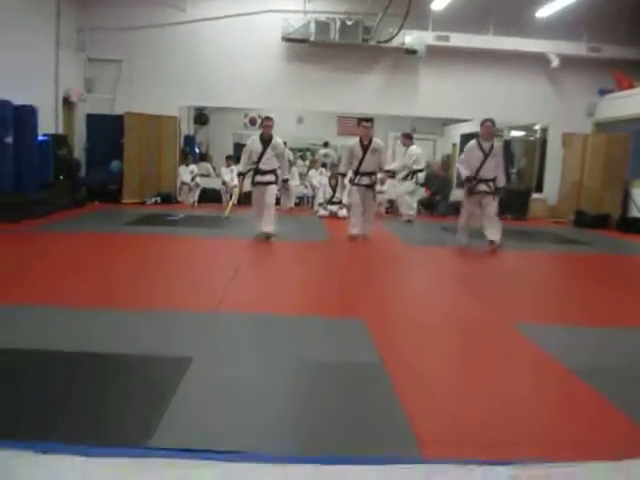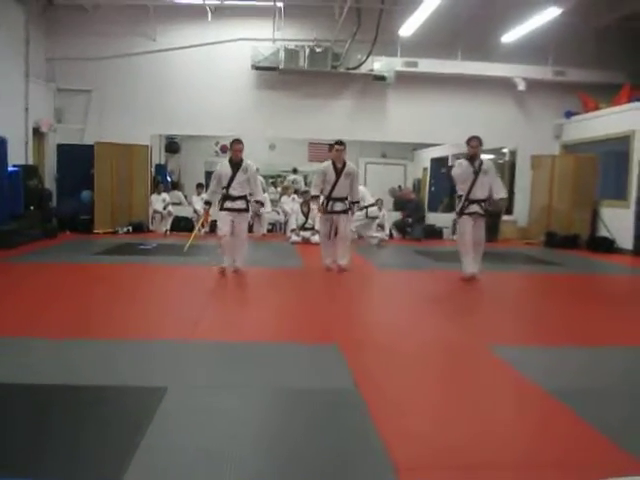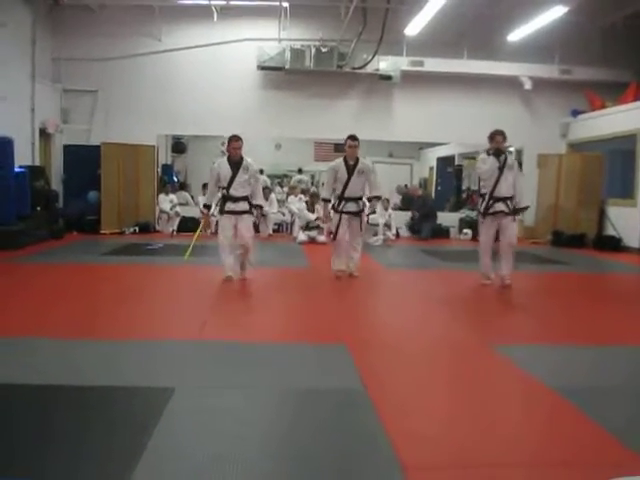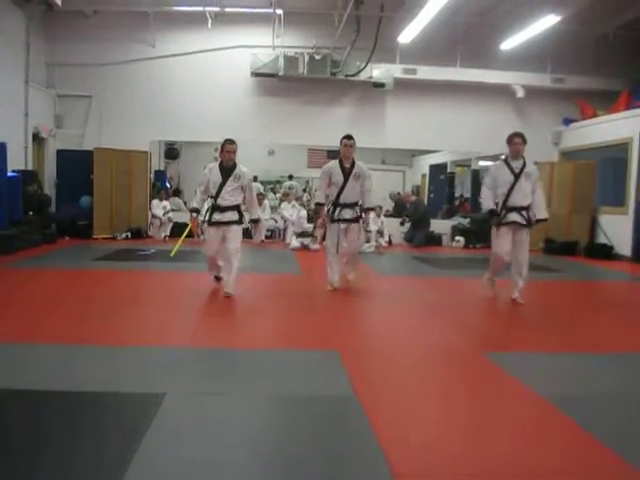
dt=0.4s
person 1, frame 1
left shoulder: (497, 148)
right shoulder: (472, 145)
left elbow: (499, 167)
right elbow: (461, 162)
left wrist: (499, 185)
right wrist: (466, 176)
left hip: (490, 186)
right hip: (473, 185)
left knee: (490, 214)
right knee: (467, 214)
left ankle: (494, 240)
right ankle: (462, 239)
person 1, frame 2
left shoulder: (488, 165)
right shoulder: (460, 163)
left elbow: (495, 183)
right elbow: (458, 178)
left wrist: (501, 197)
right wrist: (468, 163)
left hip: (480, 207)
right hip: (464, 206)
left knee: (478, 241)
right knee: (466, 240)
left ankle: (473, 269)
right ankle: (469, 270)
person 1, frame 3
left shoulder: (512, 161)
right shoulder: (483, 159)
left elbow: (517, 184)
right elbow: (483, 174)
left wrist: (520, 205)
right wrist: (494, 157)
left hip: (507, 205)
right hip: (489, 205)
left knee: (509, 241)
right knee: (486, 242)
left ankle: (505, 274)
right ankle: (487, 275)
person 1, frame 4
left shoulder: (531, 169)
right shoulder: (497, 168)
left elbow: (537, 192)
right elbow: (487, 190)
left wrist: (541, 215)
right wrist: (490, 209)
left hip: (523, 217)
right hip: (502, 216)
left knee: (521, 257)
right knee: (501, 254)
left ankle: (516, 292)
right ankle: (492, 275)
person 2, frame 1
left shoulder: (278, 143)
right shoulder: (253, 141)
left elbow: (283, 162)
right elbow: (245, 158)
left wrist: (285, 178)
right wrist: (241, 174)
left hip: (271, 177)
right hip: (257, 176)
left knee: (269, 203)
right knee: (258, 205)
left ankle: (268, 230)
right ankle: (263, 228)
person 2, frame 2
left shoulder: (249, 166)
right shoulder: (222, 166)
left elbow: (256, 185)
right elbow: (214, 185)
left wrist: (258, 201)
right wrist: (208, 203)
left hip: (242, 205)
right hip: (226, 204)
left knee: (241, 236)
right knee: (223, 233)
left ankle: (237, 264)
right ankle: (225, 262)
person 2, frame 3
left shoulder: (249, 164)
right shoulder: (219, 164)
left elbow: (256, 186)
right elbow: (212, 186)
left wrist: (258, 206)
right wrist: (207, 208)
left hip: (244, 206)
right hip: (226, 206)
left knee: (246, 239)
right knee: (226, 241)
left ankle: (242, 262)
right ankle: (229, 271)
person 2, frame 4
left shoulder: (243, 173)
right shoulder: (210, 170)
left elbow: (250, 196)
right elbow: (201, 191)
left wrist: (254, 219)
right wrist: (195, 212)
left hip: (233, 217)
right hip: (214, 216)
left knee: (232, 253)
right knee: (211, 252)
left ankle: (229, 288)
right ankle: (217, 272)
person 3, frame 1
left shoulder: (379, 145)
right shoulder: (353, 145)
left elbow: (384, 161)
right elbow: (346, 162)
right wrist: (342, 178)
left hip: (371, 179)
right hip: (356, 179)
left knee: (370, 208)
right knee: (356, 205)
left ankle: (365, 232)
right ankle: (354, 232)
person 3, frame 2
left shoulder: (352, 169)
right shoulder: (324, 168)
left elbow: (354, 189)
right elbow: (316, 186)
left wrist: (354, 205)
right wrist: (317, 202)
left hip: (343, 206)
right hip: (328, 205)
left knee: (344, 235)
right knee: (327, 236)
left ankle: (341, 262)
right ankle: (328, 262)
person 3, frame 3
left shoulder: (367, 166)
right shoulder: (335, 166)
left elbow: (374, 185)
right elbow: (328, 186)
left wrist: (375, 200)
right wrist: (326, 207)
left hip: (357, 206)
right hip: (341, 205)
left knee: (356, 240)
right knee: (340, 238)
left ankle: (352, 268)
right ankle: (338, 268)
person 3, frame 4
left shoulder: (363, 170)
right shoulder: (329, 168)
left elbow: (367, 192)
right elbow: (321, 190)
left wrist: (367, 214)
right wrist: (321, 210)
left hip: (354, 213)
right hip: (335, 213)
left knee: (354, 248)
right knee: (333, 250)
left ankle: (350, 275)
right ankle: (333, 282)
